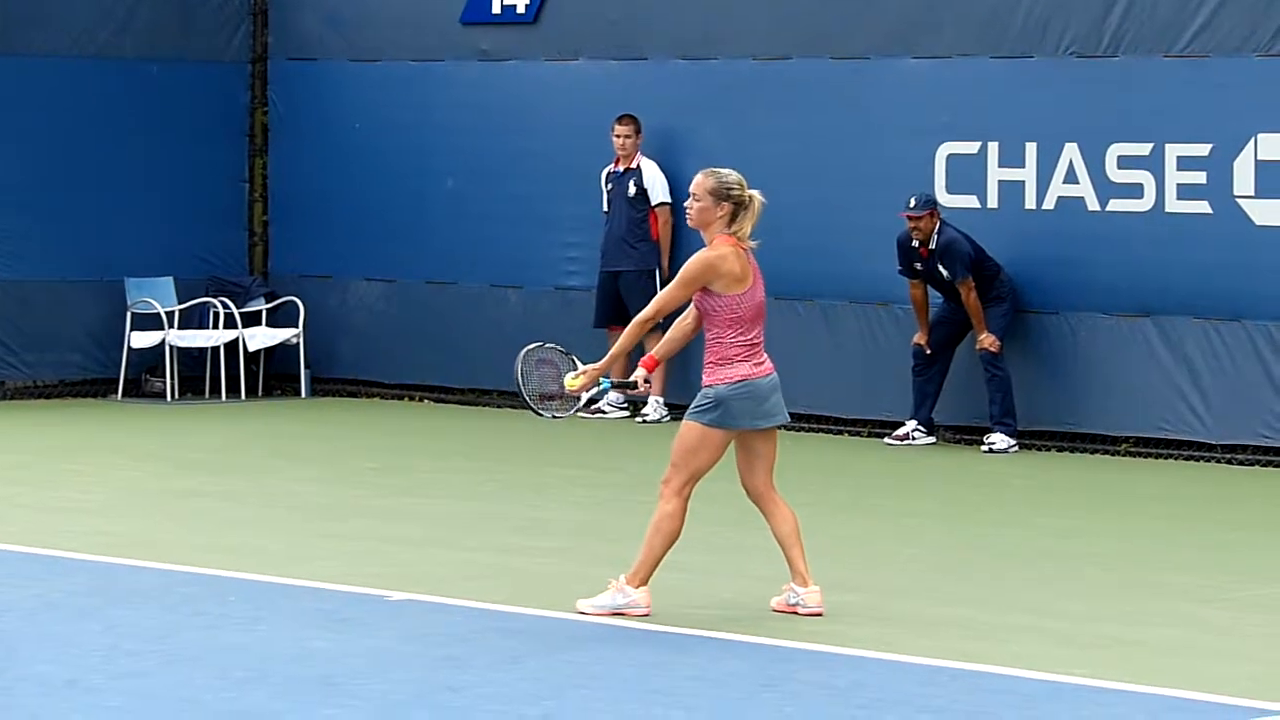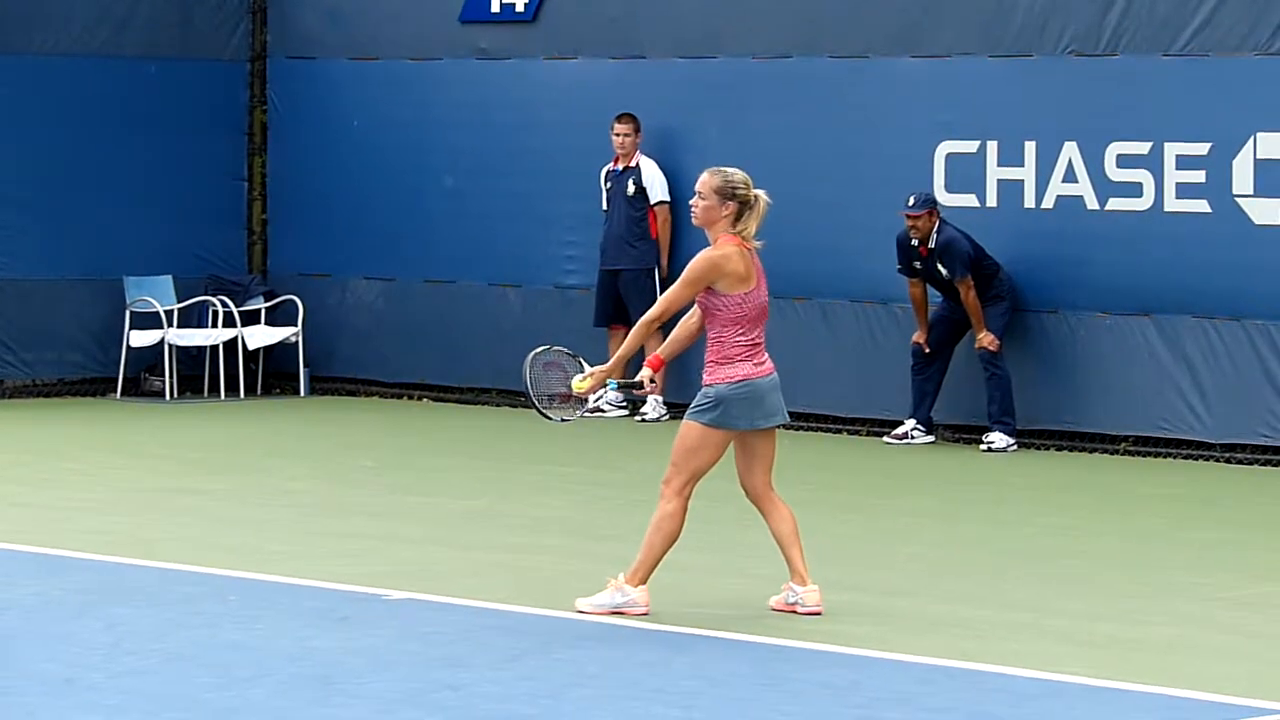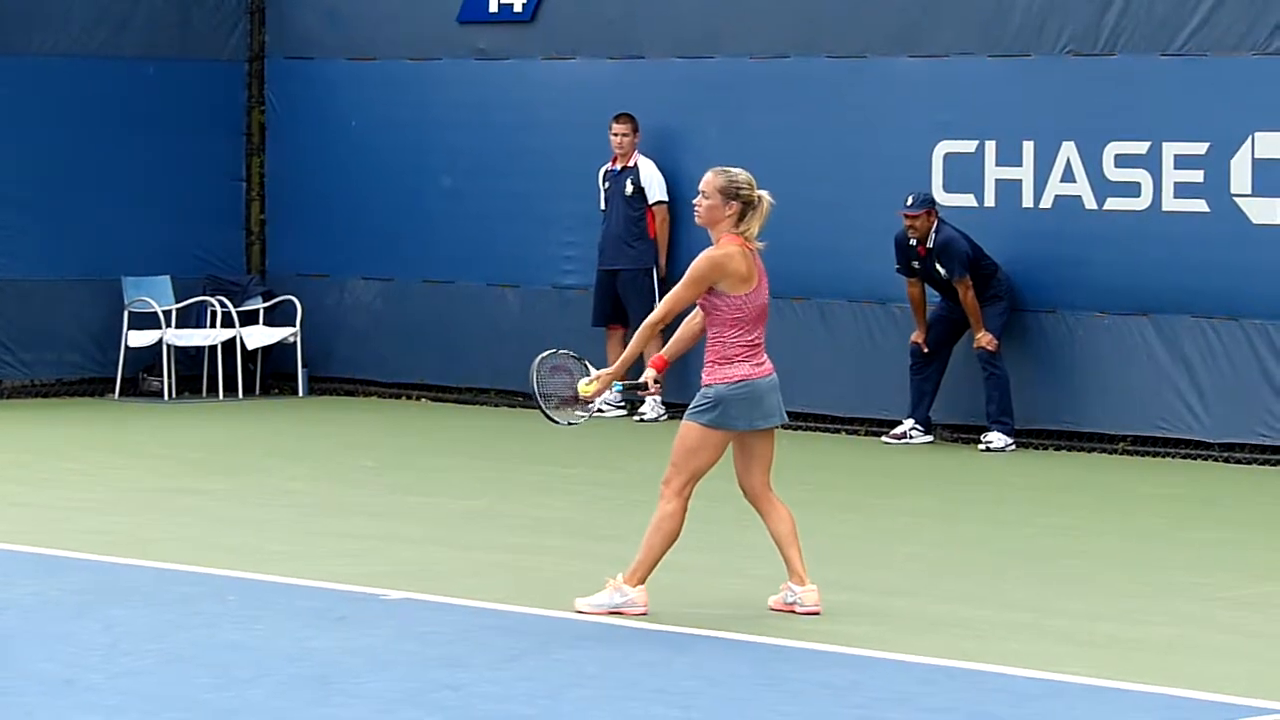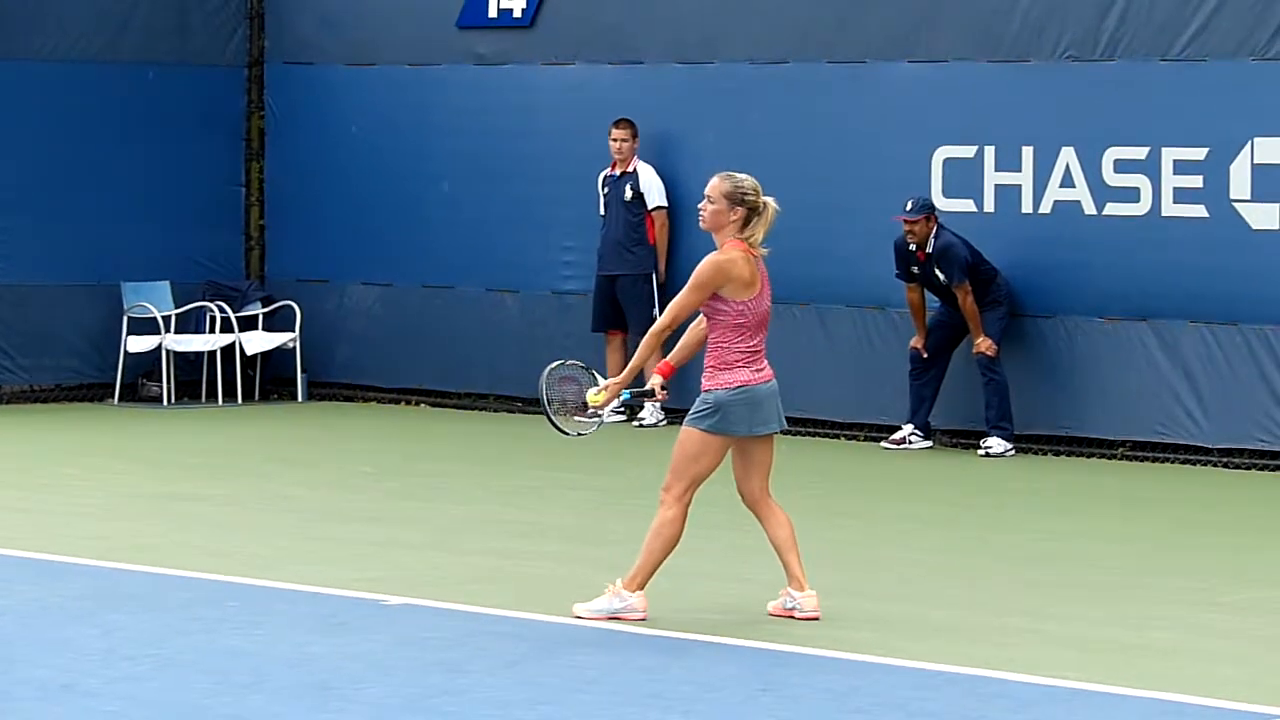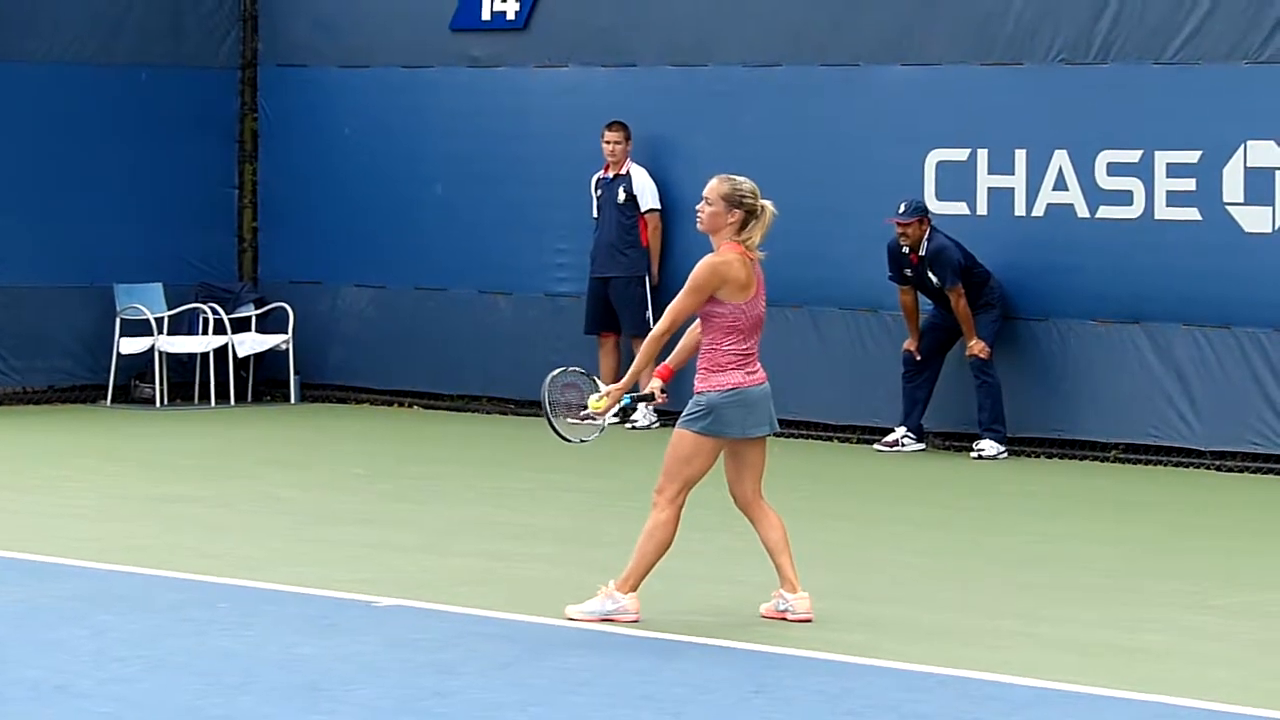
dt=0.3s
person 1, frame 1
left shoulder: (712, 258)
right shoulder: (738, 252)
left elbow: (648, 316)
right elbow: (691, 319)
left wrist: (602, 366)
right wrist: (648, 364)
left hip: (728, 389)
right hip: (760, 383)
left knee: (674, 488)
right knee: (763, 490)
left ankle: (632, 589)
right ankle: (805, 588)
person 1, frame 2
left shoulder: (717, 257)
right shoulder: (742, 252)
left elbow: (653, 317)
right elbow: (696, 318)
left wrist: (611, 367)
right wrist: (654, 363)
left hip: (728, 389)
right hip: (760, 383)
left knee: (674, 488)
right knee: (760, 490)
left ankle: (631, 588)
right ankle: (803, 588)
person 1, frame 3
left shoulder: (718, 257)
right shoulder: (745, 252)
left elbow: (657, 318)
right elbow: (699, 318)
left wrist: (616, 370)
right wrist: (658, 364)
left hip: (727, 389)
right hip: (759, 383)
left knee: (673, 489)
right knee: (759, 491)
left ankle: (629, 588)
right ankle: (802, 587)
person 1, frame 4
left shoulder: (722, 262)
right shoulder: (749, 258)
left elbow: (663, 325)
left wrist: (623, 378)
right wrist: (665, 371)
left hip: (727, 394)
right hip: (759, 390)
left knee: (673, 495)
right knee: (758, 496)
left ankle: (629, 594)
right ankle: (801, 593)
person 1, frame 5
left shoulder: (717, 264)
right shoulder: (745, 260)
left elbow: (663, 329)
left wrist: (624, 384)
right wrist: (664, 374)
left hip: (720, 397)
right hip: (752, 392)
left knee: (667, 497)
right knee: (750, 499)
left ankle: (621, 596)
right ankle: (793, 595)
person 2, frame 1
left shoulder: (649, 170)
right shoulder: (607, 174)
left elbow: (665, 218)
left wrist: (664, 262)
right wrist: (611, 253)
left hip: (641, 266)
right hip: (610, 264)
left knee: (650, 330)
right knee: (615, 329)
left ankle: (656, 402)
right ankle: (615, 399)
person 2, frame 2
left shoulder: (648, 169)
right shoulder: (606, 172)
left elbow: (663, 217)
left wrist: (663, 260)
right wrist: (609, 251)
left hip: (640, 264)
right hip: (609, 263)
left knee: (649, 328)
right knee: (615, 327)
left ankle: (656, 401)
right ankle: (614, 397)
person 2, frame 3
left shoulder: (647, 169)
right shoulder: (605, 172)
left elbow: (662, 217)
left wrist: (661, 261)
right wrist: (608, 251)
left hip: (639, 265)
right hip: (608, 263)
right knee: (613, 328)
left ankle: (654, 400)
right ankle: (612, 397)
person 2, frame 4
left shoulder: (646, 175)
right shoulder: (604, 178)
left elbow: (661, 222)
left wrist: (661, 266)
right wrist: (607, 257)
left hip: (639, 270)
right hip: (607, 269)
left knee: (647, 334)
right knee: (613, 333)
left ankle: (654, 406)
right ankle: (613, 403)
person 2, frame 5
left shoulder: (639, 177)
right shoulder: (597, 180)
left elbow: (654, 225)
left wrist: (653, 268)
right wrist: (600, 259)
left hip: (632, 273)
right hip: (600, 271)
left knee: (639, 336)
right knee: (606, 336)
left ankle: (646, 408)
person 3, frame 1
left shoulder: (951, 243)
right shoulder: (906, 242)
left elbow: (968, 291)
right elbow: (917, 287)
left wrist: (982, 333)
right wrist: (923, 331)
left hip: (993, 296)
right hip: (955, 301)
left knee: (989, 353)
right knee: (924, 351)
left ankle: (1004, 433)
right ankle: (920, 426)
person 3, frame 2
left shoulder: (950, 241)
right shoulder: (905, 241)
left elbow: (968, 290)
right elbow: (916, 285)
left wrist: (981, 332)
right wrist: (923, 330)
left hip: (993, 295)
right hip: (954, 300)
left knee: (988, 352)
right knee: (923, 350)
left ankle: (1003, 432)
right ankle: (919, 425)
person 3, frame 3
left shoulder: (949, 241)
right shoulder: (903, 241)
left elbow: (966, 289)
right elbow: (914, 285)
left wrist: (979, 332)
right wrist: (921, 329)
left hip: (991, 294)
right hip: (952, 299)
left knee: (987, 352)
right knee: (921, 350)
left ankle: (1001, 432)
right ankle: (918, 425)
person 3, frame 4
left shoulder: (948, 247)
right shoulder: (903, 246)
left elbow: (965, 295)
right elbow: (914, 290)
left wrist: (978, 338)
right wrist: (921, 334)
left hip: (990, 300)
right hip: (951, 304)
left knee: (986, 357)
right knee: (921, 355)
left ankle: (1001, 437)
right ankle: (917, 430)
person 3, frame 5
left shoulder: (941, 249)
right shoulder: (896, 249)
left elbow: (958, 297)
right elbow: (907, 293)
left wrist: (972, 340)
right wrist: (914, 337)
left hip: (983, 302)
right hip: (945, 307)
left knee: (978, 360)
right knee: (914, 358)
left ankle: (993, 439)
right ankle: (909, 433)
